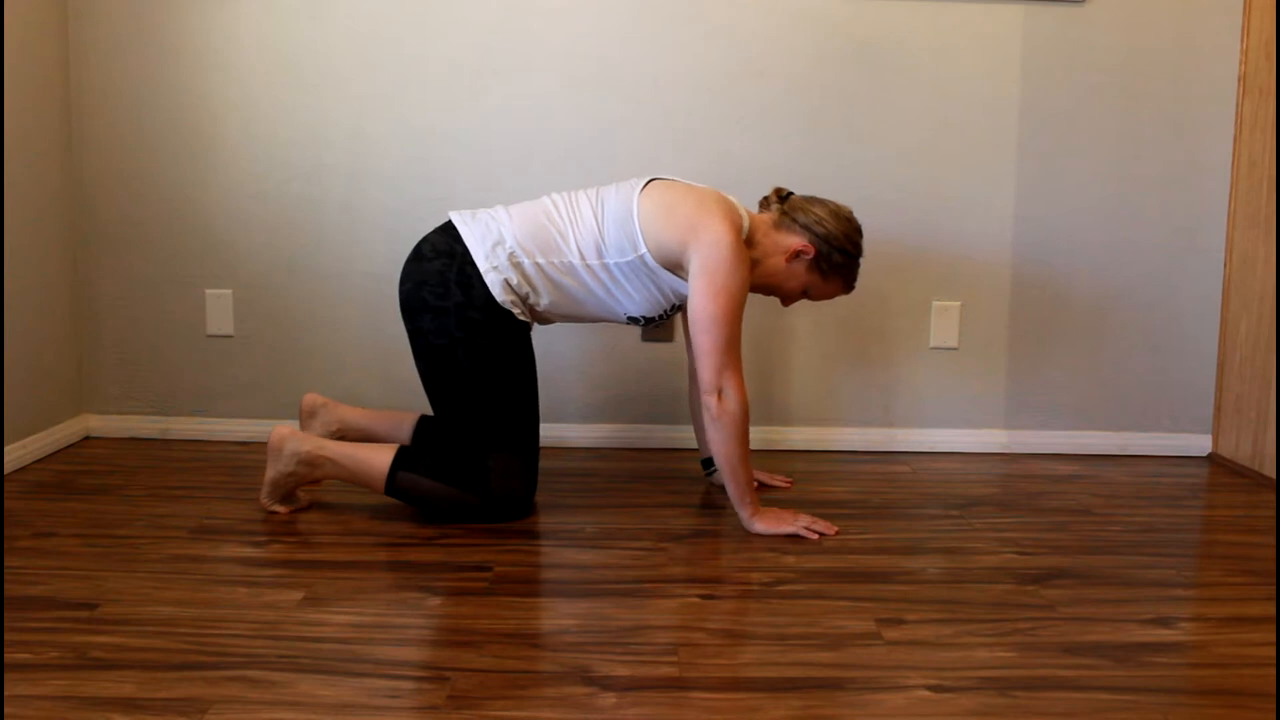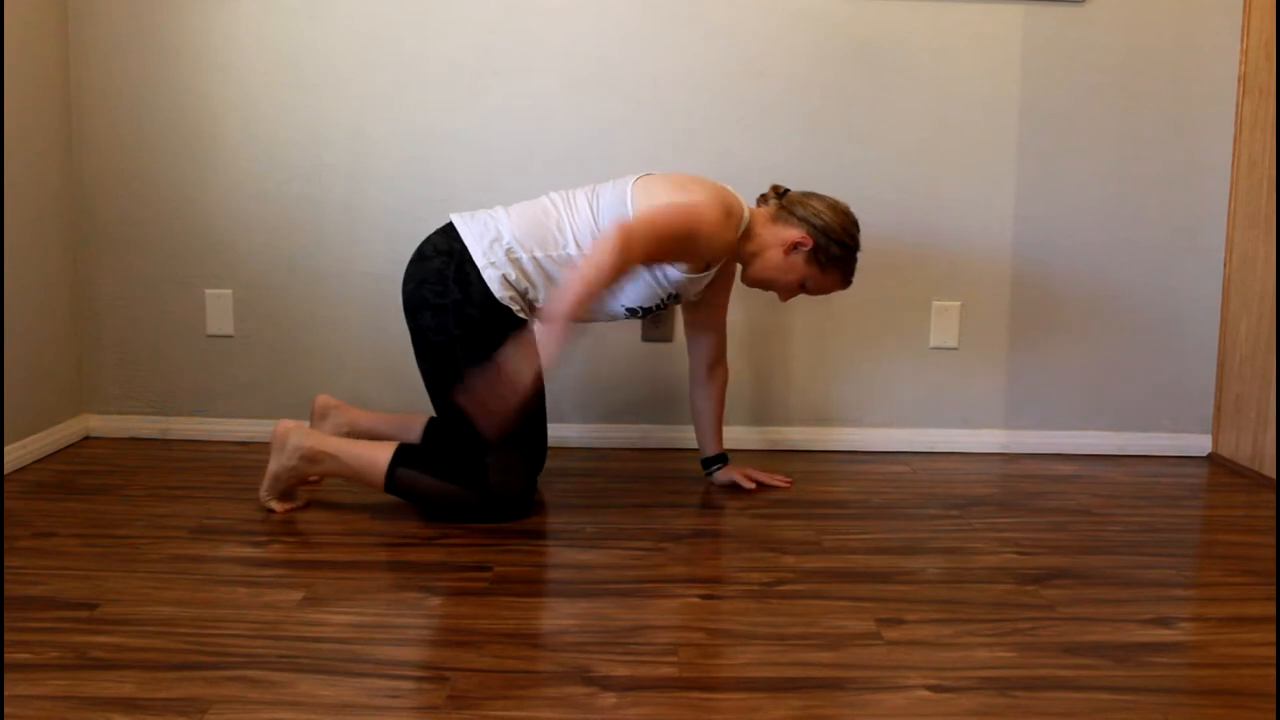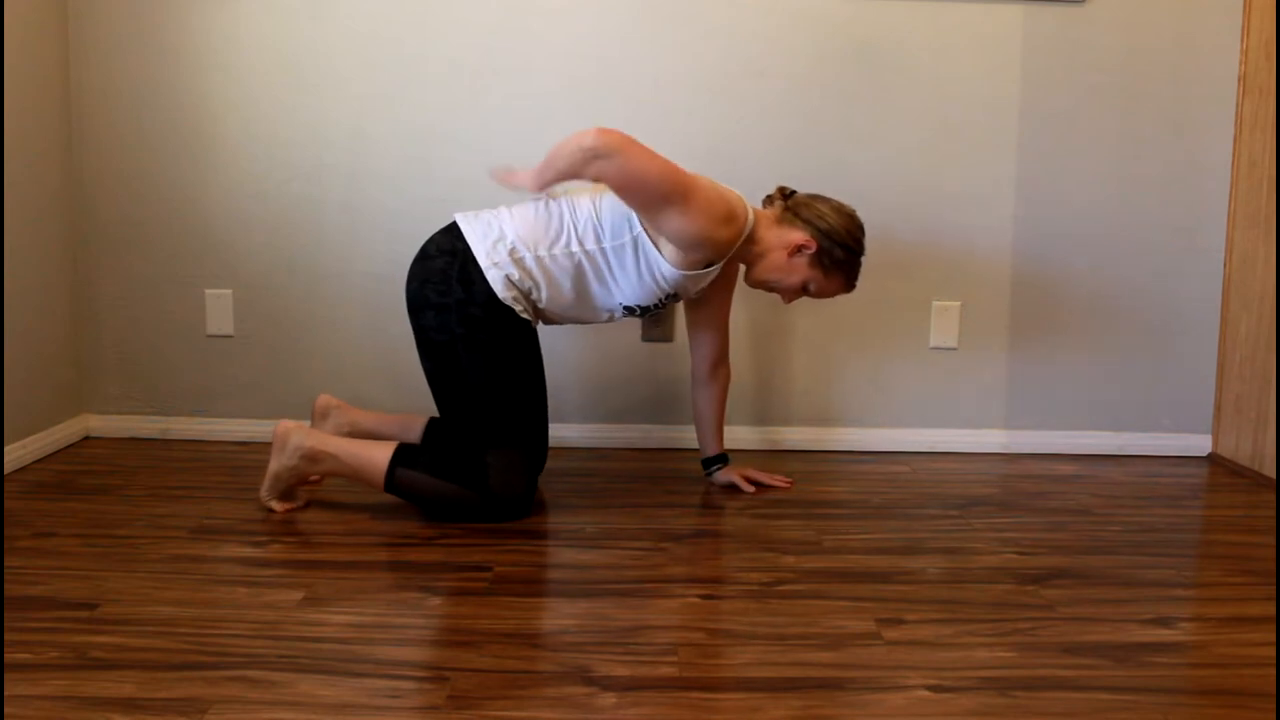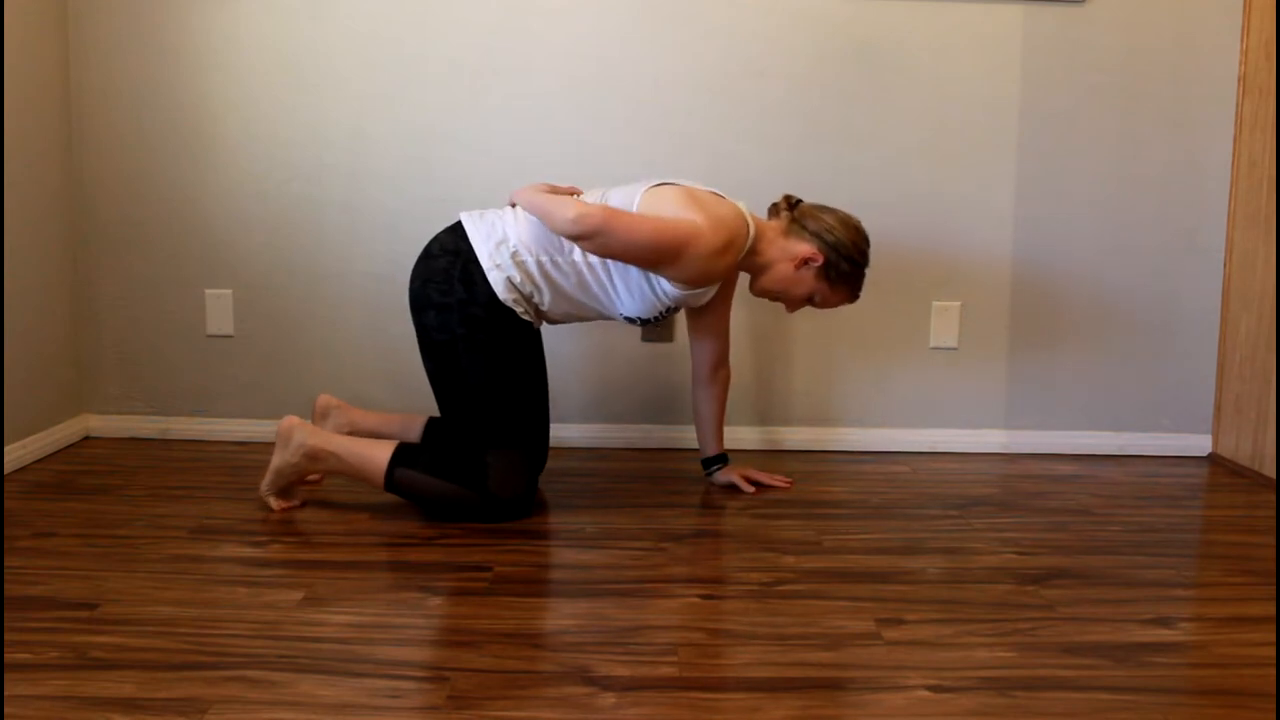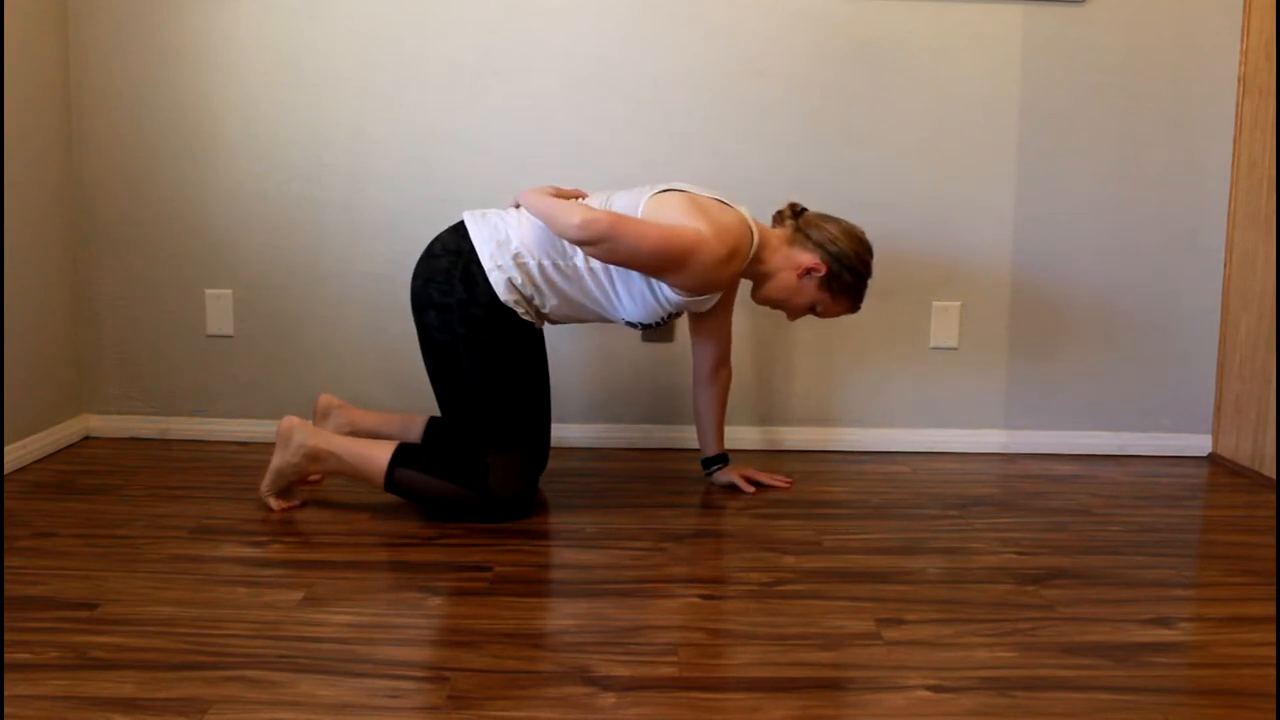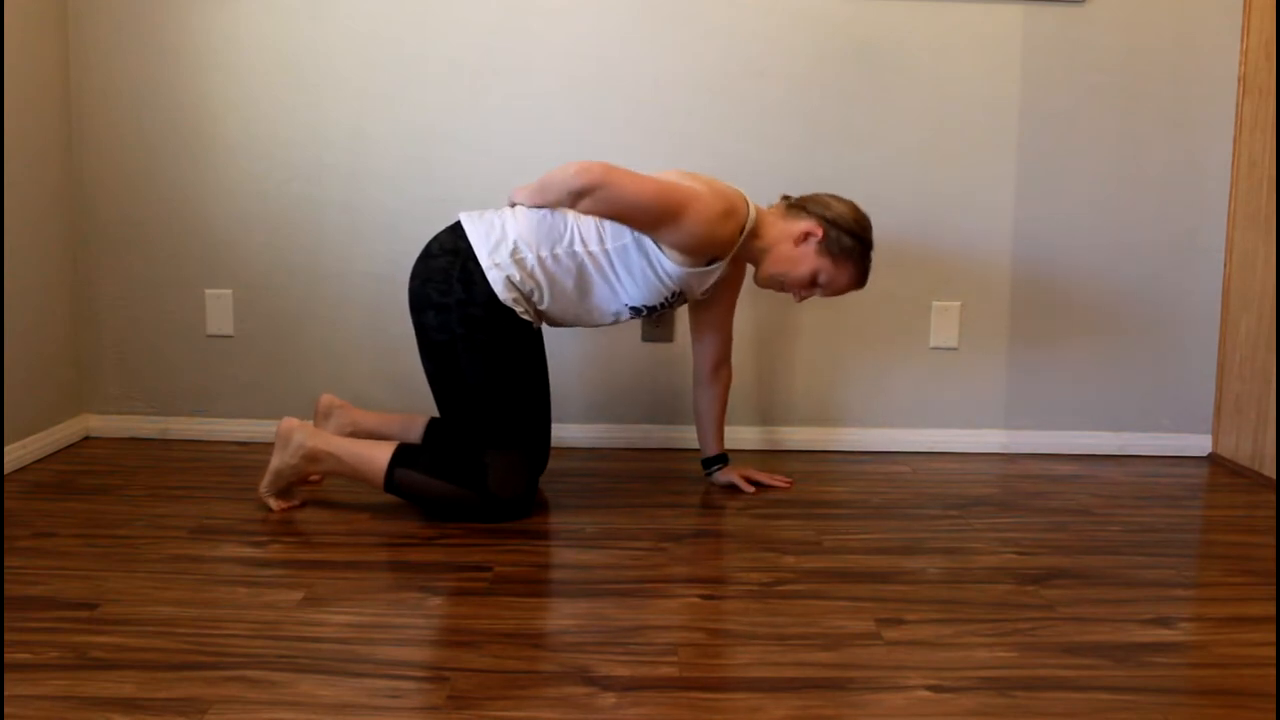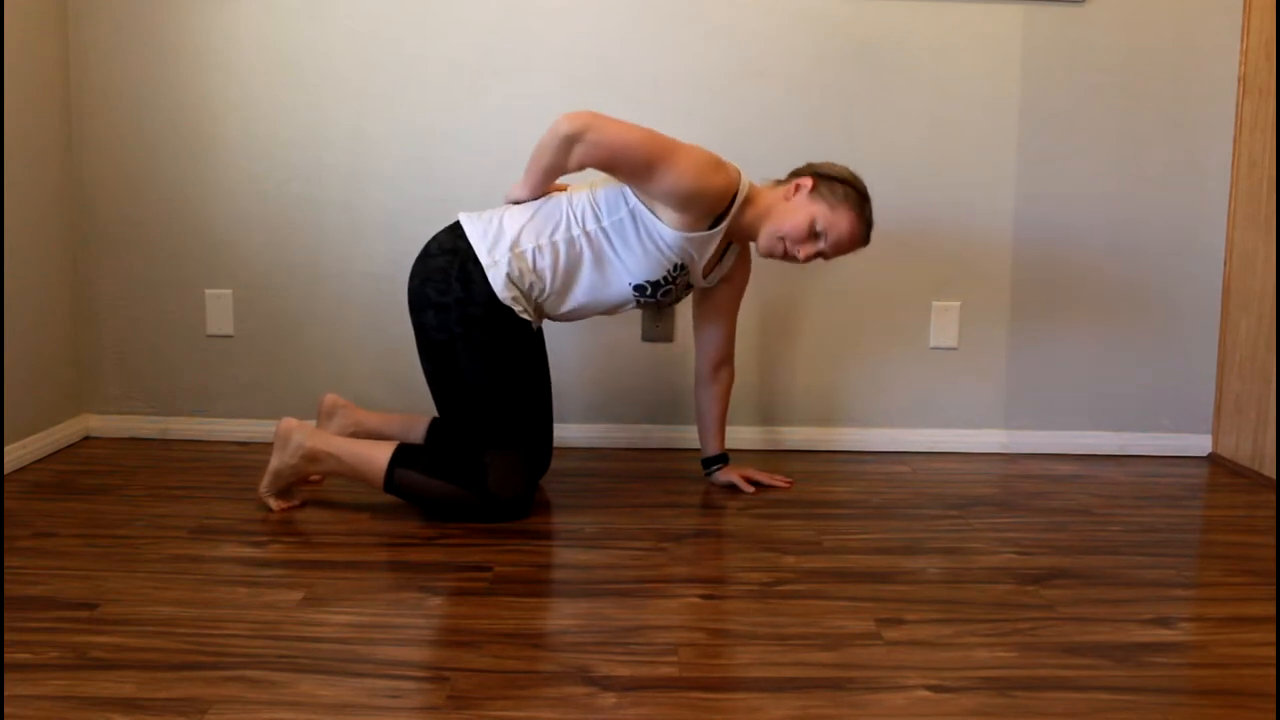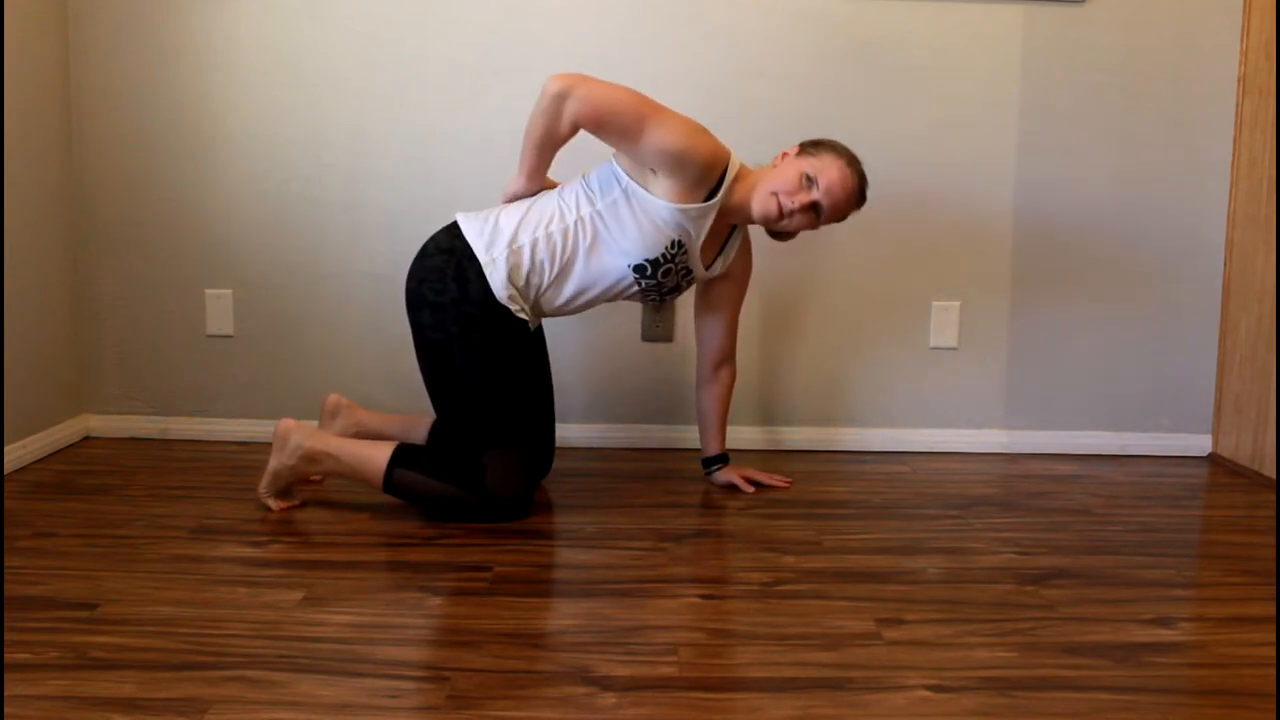
dt=0.4s
person 1, frame 1
left shoulder: (716, 238)
right shoulder: (721, 243)
left elbow: (711, 371)
right elbow: (717, 390)
left wrist: (721, 464)
right wrist: (751, 510)
left hip: (474, 282)
right hip: (457, 285)
left knee: (505, 451)
right knee: (503, 490)
left ankle: (337, 420)
right ankle: (308, 454)
person 1, frame 2
left shoulder: (720, 255)
right shoulder: (715, 223)
left elbow: (707, 362)
right elbow: (614, 249)
left wrist: (716, 461)
right wrist: (534, 354)
left hip: (485, 284)
right hip: (462, 284)
left knee: (517, 455)
right knee: (502, 490)
left ankle: (347, 422)
right ankle: (312, 452)
person 1, frame 3
left shoulder: (722, 255)
right shoulder: (710, 224)
left elbow: (710, 360)
right elbow: (599, 143)
left wrist: (717, 460)
right wrist: (533, 183)
left hip: (491, 287)
right hip: (463, 281)
left knee: (518, 455)
right knee: (503, 491)
left ankle: (345, 421)
right ankle: (311, 448)
person 1, frame 4
left shoulder: (724, 257)
right shoulder: (712, 244)
left elbow: (710, 362)
right elbow: (587, 223)
left wrist: (716, 461)
right wrist: (530, 196)
left hip: (495, 286)
right hip: (466, 282)
left knee: (517, 456)
right knee: (503, 491)
left ankle: (345, 421)
right ankle: (314, 446)
person 1, frame 5
left shoulder: (725, 265)
right shoulder: (717, 251)
left elbow: (712, 363)
right elbow: (591, 228)
left wrist: (716, 461)
right wrist: (534, 200)
left hip: (498, 289)
right hip: (468, 281)
left knee: (519, 456)
right knee: (504, 490)
left ankle: (347, 421)
right ankle: (314, 447)
person 1, frame 6
left shoulder: (730, 262)
right shoulder: (716, 220)
left elbow: (712, 362)
right elbow: (590, 180)
left wrist: (716, 460)
right wrist: (528, 199)
left hip: (501, 297)
right hip: (467, 281)
left knee: (521, 460)
right knee: (503, 492)
left ankle: (348, 421)
right ankle: (313, 447)
person 1, frame 7
left shoulder: (732, 261)
right shoulder: (706, 187)
left elbow: (714, 363)
right elbow: (578, 129)
left wrist: (716, 460)
right wrist: (529, 190)
left hip: (505, 302)
right hip: (465, 279)
left knee: (525, 460)
right knee: (502, 492)
left ankle: (352, 420)
right ankle: (313, 447)
person 1, frame 8
left shoulder: (731, 258)
right shoulder: (695, 161)
left elbow: (716, 362)
right elbow: (565, 92)
left wrist: (716, 459)
right wrist: (527, 182)
left hip: (506, 305)
right hip: (463, 279)
left knee: (529, 462)
right knee: (500, 493)
left ankle: (353, 420)
right ankle: (312, 448)
